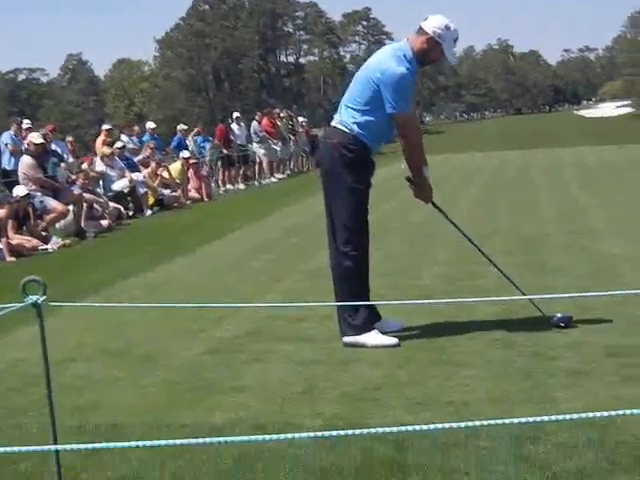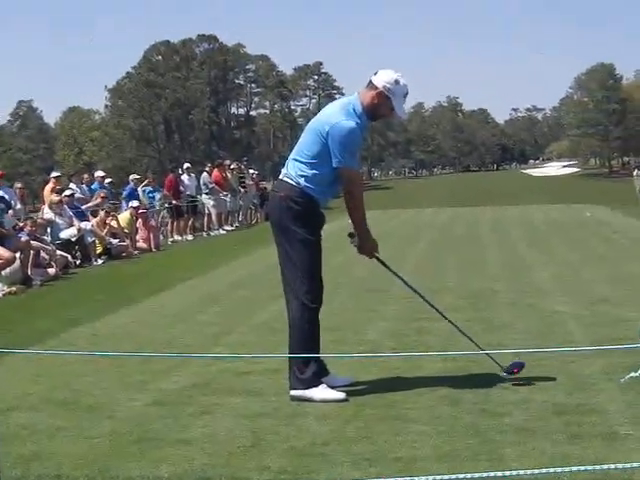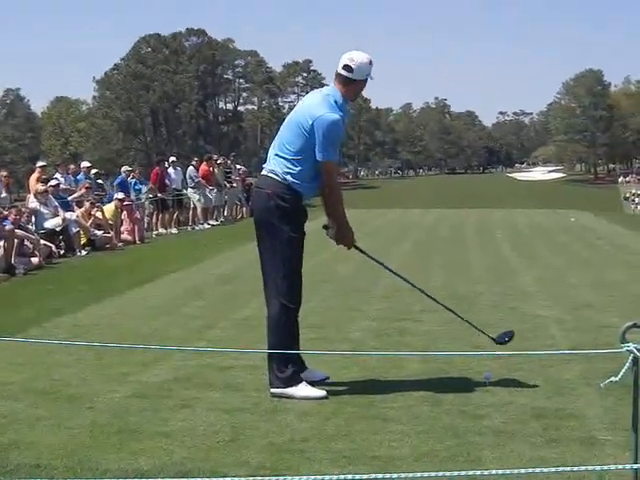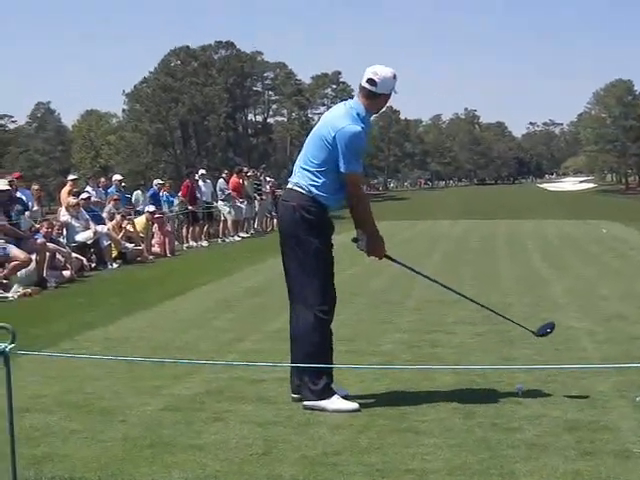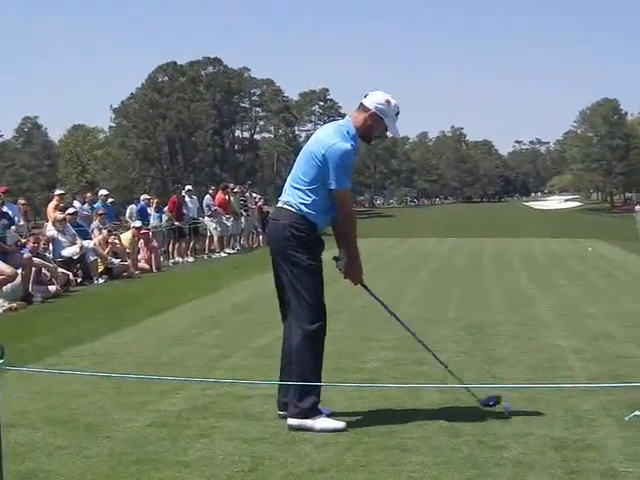
dt=0.4s
person 1, frame 1
left shoulder: (399, 58)
right shoulder: (397, 70)
left elbow: (410, 124)
right elbow: (407, 131)
left wrist: (422, 167)
right wrist: (420, 181)
left hip: (350, 151)
right hip: (345, 152)
left knee: (355, 239)
right knee: (348, 241)
left ankle: (365, 317)
right ankle: (355, 326)
person 1, frame 2
left shoulder: (348, 111)
right shoulder: (345, 124)
left elbow: (351, 181)
right elbow: (351, 187)
left wrist: (361, 230)
right wrist: (364, 236)
left hip: (297, 203)
right hip: (294, 205)
left knee: (306, 291)
right knee: (305, 292)
left ankle: (313, 370)
right ankle: (304, 380)
person 1, frame 3
left shoulder: (319, 98)
right shoulder: (330, 117)
left elbow: (322, 175)
right elbow: (329, 180)
left wrist: (333, 219)
right wrist: (342, 226)
left hip: (273, 194)
right hip: (280, 199)
left knee: (282, 288)
right knee: (285, 291)
left ankle: (288, 366)
right ankle: (284, 378)
person 1, frame 4
left shoulder: (343, 114)
right shoulder: (351, 128)
left elbow: (348, 188)
right elbow: (355, 191)
left wrist: (362, 230)
right wrist: (373, 236)
left hip: (297, 209)
right hip: (305, 212)
left knee: (304, 301)
right knee: (319, 303)
left ankle: (303, 381)
right ankle: (316, 390)
person 1, frame 5
left shoulder: (335, 132)
right shoulder: (341, 146)
left elbow: (336, 207)
right elbow: (344, 210)
left wrist: (345, 252)
right wrist: (353, 259)
left hip: (287, 227)
right hip: (296, 231)
left knee: (297, 318)
right knee: (310, 319)
left ankle: (290, 398)
right ankle: (303, 409)
